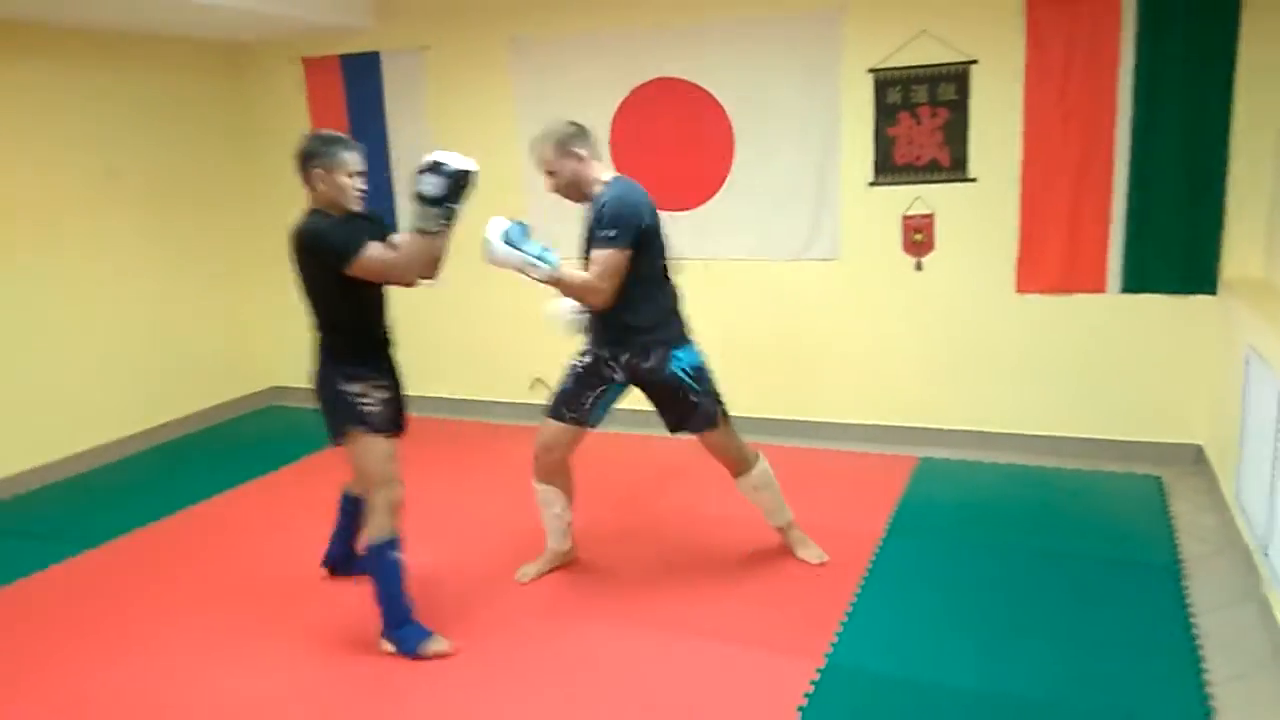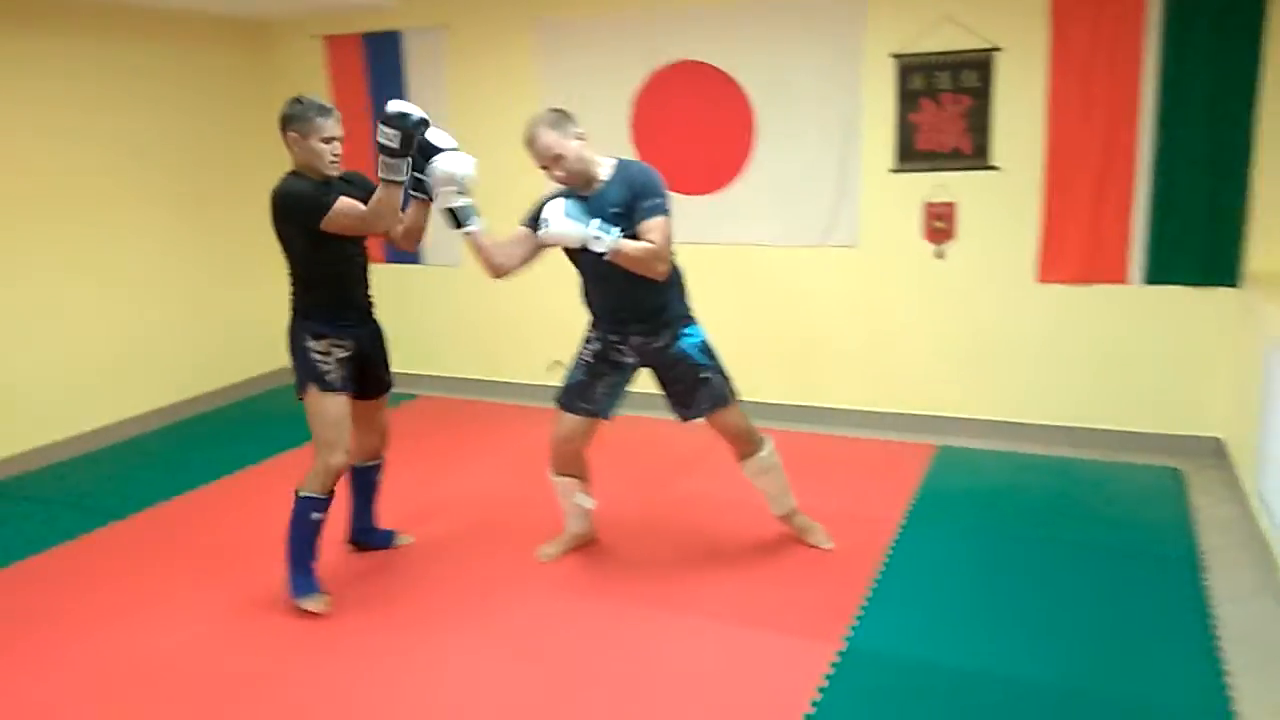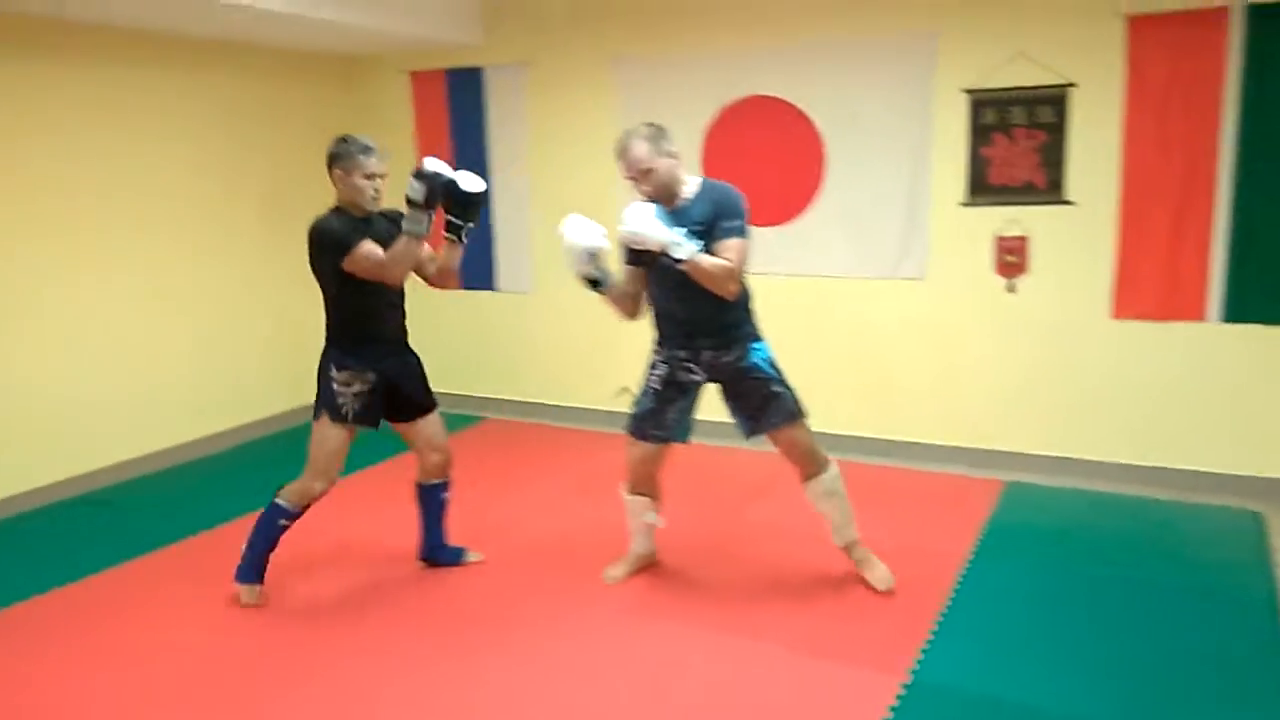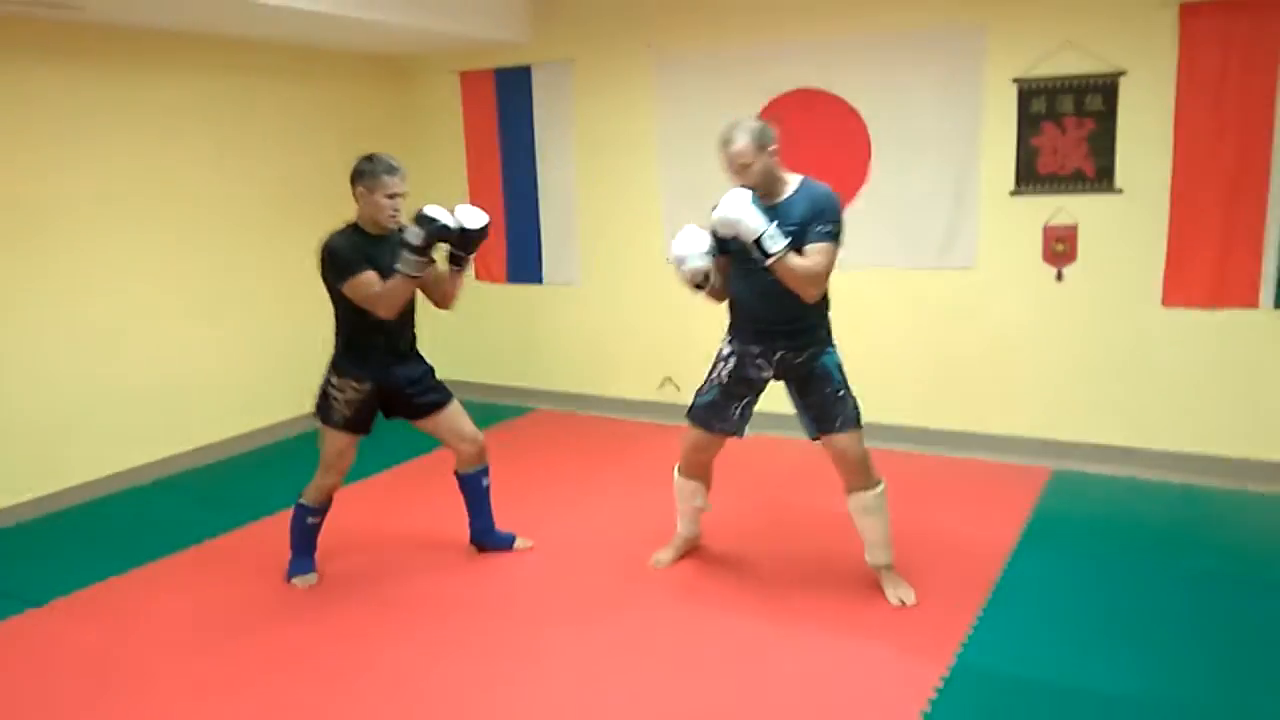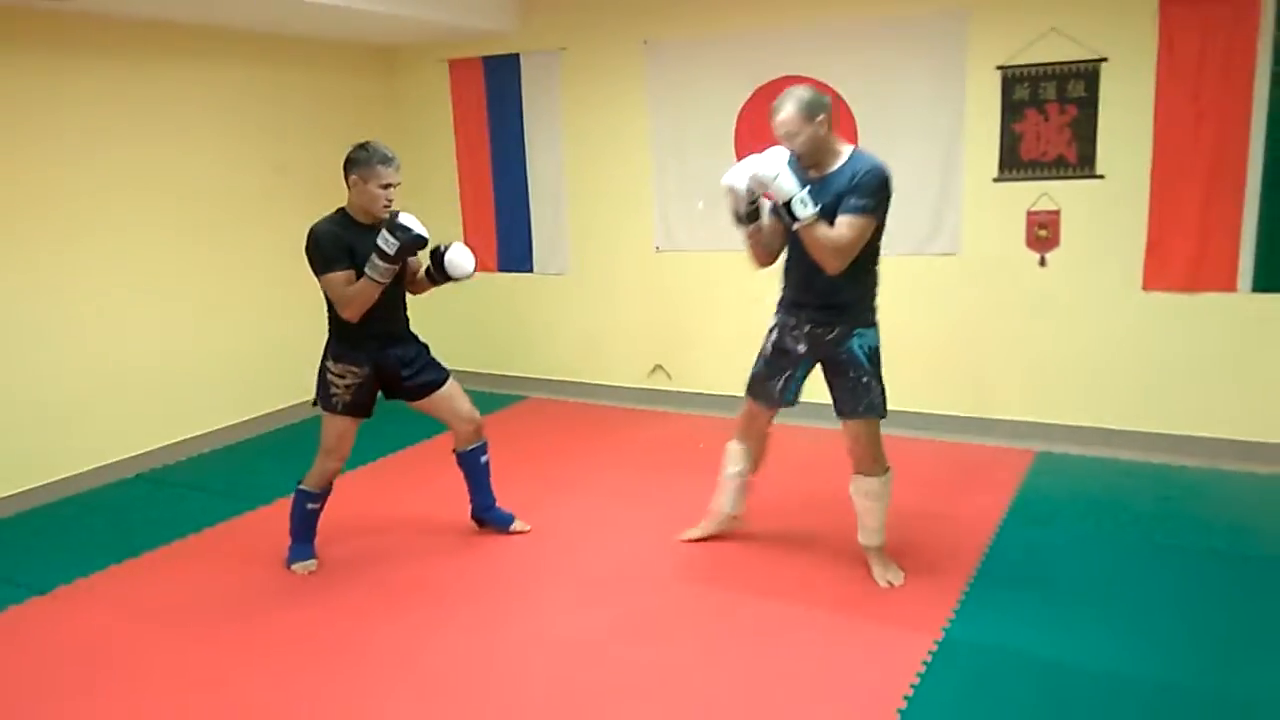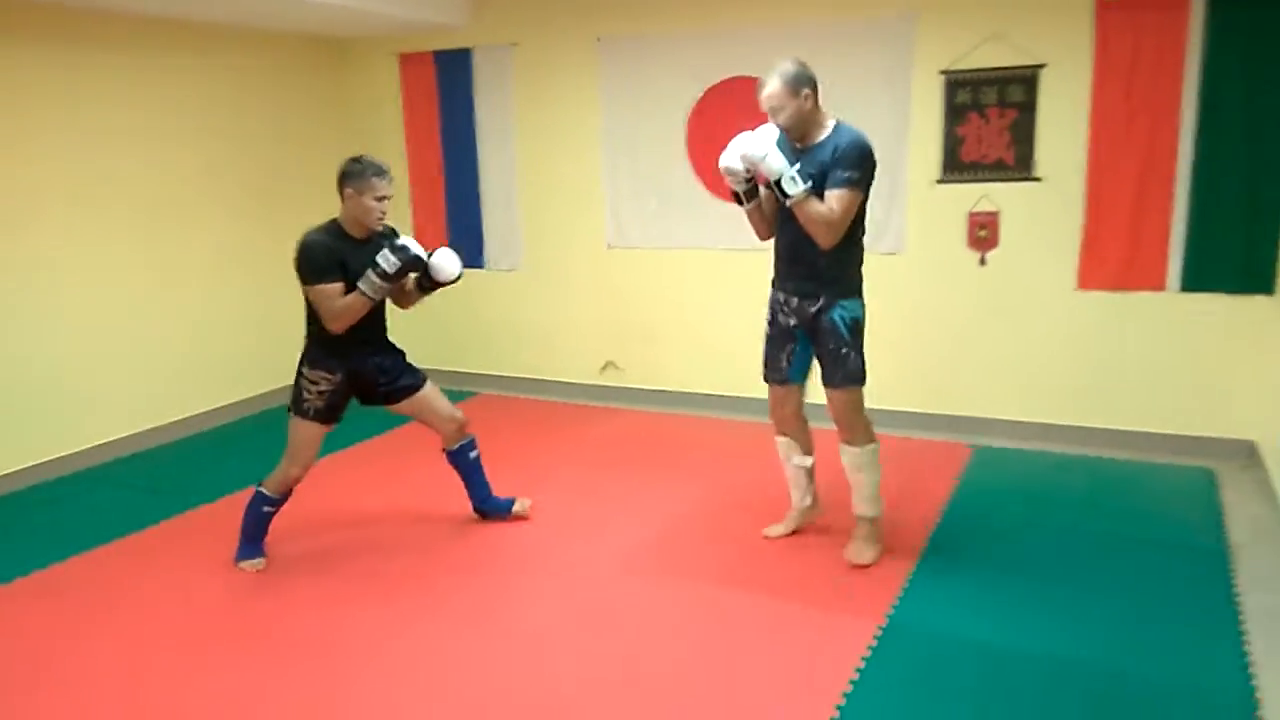
dt=0.2s
person 1, frame 1
left shoulder: (621, 203)
right shoulder: (607, 204)
left elbow: (596, 293)
left wrist: (526, 255)
left hip: (663, 349)
right hip: (606, 349)
left knee: (729, 449)
right knee: (548, 450)
left ankle: (786, 528)
right ankle: (559, 547)
person 1, frame 2
left shoulder: (638, 179)
right shoulder: (554, 206)
left elbow: (657, 262)
right elbow: (500, 263)
left wrist: (591, 236)
right wrist: (459, 212)
left hip: (668, 329)
right hip: (608, 335)
left knee: (736, 429)
right knee: (564, 440)
left ankle: (791, 515)
right ankle: (578, 528)
person 1, frame 3
left shoulder: (719, 199)
right shoulder: (641, 219)
left elbow: (729, 281)
right elbow: (630, 308)
left wrist: (671, 243)
right wrist: (594, 273)
left hip: (736, 346)
right hip: (675, 354)
left knee: (801, 448)
right knee: (640, 461)
left ankle: (853, 549)
right ankle: (642, 550)
person 1, frame 4
left shoulder: (817, 204)
right shoulder: (734, 209)
left elbow: (812, 286)
right elbow: (722, 292)
left wrist: (763, 234)
right wrist: (698, 273)
left hip: (808, 348)
right hip: (745, 347)
left knee: (852, 457)
right knee: (695, 449)
left ankle: (884, 565)
right ankle: (686, 536)
person 1, frame 5
left shoulder: (868, 177)
right shoulder: (792, 173)
left elbow: (835, 257)
right elbow: (765, 256)
left wrist: (790, 198)
right wrist: (747, 210)
left hip: (848, 327)
right hip: (794, 318)
left knee: (863, 439)
right knee: (752, 418)
left ankle: (874, 548)
right ankle: (723, 513)
person 1, frame 6
left shoulder: (851, 148)
right shoulder: (782, 149)
left elbow: (828, 231)
right elbow: (765, 227)
left wrist: (781, 172)
right wrist: (740, 186)
left hip: (835, 297)
right hip: (788, 293)
left knee: (845, 409)
right knee: (783, 404)
left ankle: (867, 521)
right ankle: (803, 507)
person 2, frame 1
left shoulder: (364, 221)
right shoulder: (317, 234)
left elbow: (426, 267)
right elbow: (402, 270)
left wrist: (442, 208)
right wrist: (428, 208)
left hip: (376, 364)
right hip: (347, 377)
left knee: (374, 475)
right knee: (387, 493)
left ankle: (342, 553)
right ankle: (400, 627)
person 2, frame 2
left shoulder: (352, 184)
right shoulder: (293, 194)
left elbow: (405, 237)
right elbow: (375, 222)
left wrist: (422, 180)
right wrist: (394, 159)
left hip: (360, 327)
right hip: (320, 336)
left knee: (374, 437)
right knee: (333, 457)
left ankle: (363, 529)
right ankle: (300, 573)
person 2, frame 3
left shoulder: (384, 222)
right shoulder: (329, 230)
left elbow: (440, 276)
right elbow: (390, 271)
left wrist: (457, 223)
right wrist: (416, 209)
left hip: (396, 359)
right hip: (349, 366)
left knee: (438, 454)
right knee: (319, 480)
left ankle: (435, 547)
right ankle: (250, 567)
person 2, frame 4
left shoulder: (403, 234)
right shoulder: (341, 248)
left elbow: (443, 298)
right elbow: (386, 306)
left wrist: (461, 252)
right wrist: (414, 252)
left hip: (407, 366)
right hip: (356, 375)
left knee: (472, 444)
right knee: (329, 477)
left ankle: (485, 533)
right ankle: (301, 556)
person 2, frame 5
left shoulder: (397, 225)
right shoulder: (327, 235)
right elbow: (349, 308)
left wrist: (436, 272)
right wrist: (384, 259)
left hip: (403, 347)
right hip: (352, 358)
left knee: (469, 422)
right knee: (330, 463)
left ankle: (488, 513)
right ankle: (301, 543)
person 2, frame 6
left shoulder: (386, 238)
right shoulder: (316, 248)
left elbow: (400, 297)
right elbow: (335, 321)
left wrist: (424, 284)
right wrist: (375, 276)
left hip: (380, 355)
right hip: (329, 365)
left knee: (453, 423)
right knee: (294, 468)
left ankle: (487, 502)
right ankle: (250, 542)
